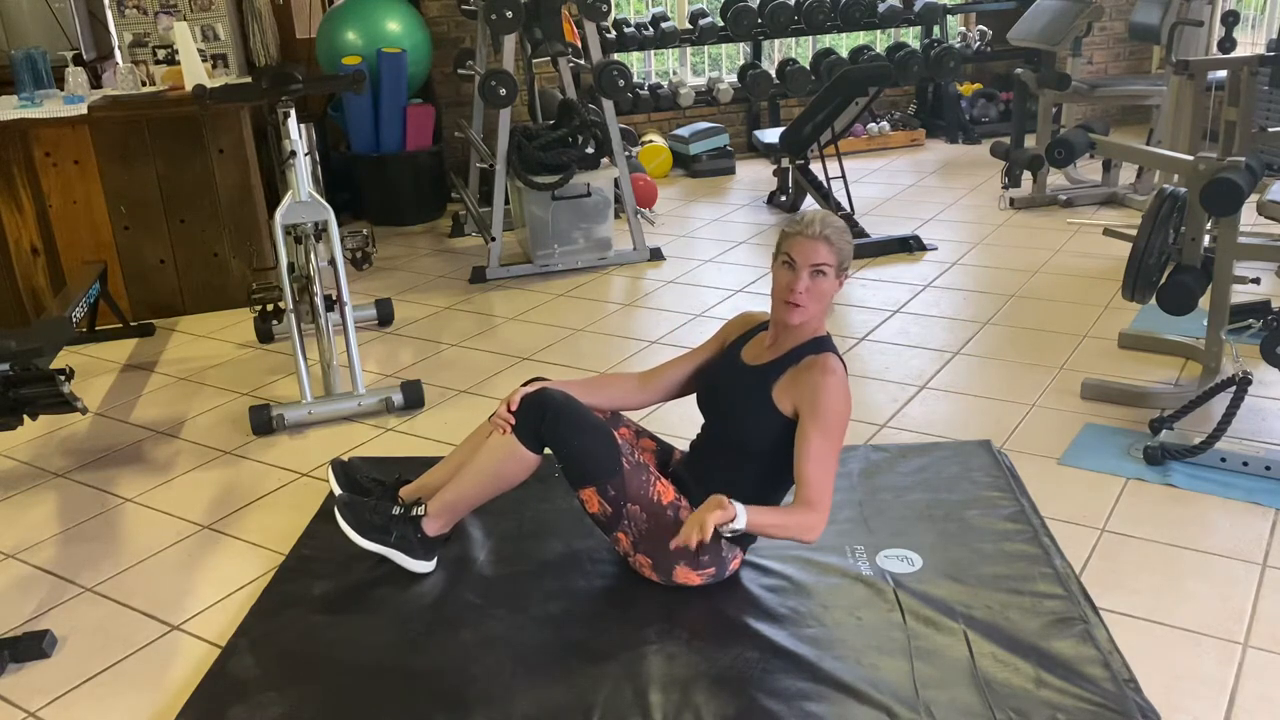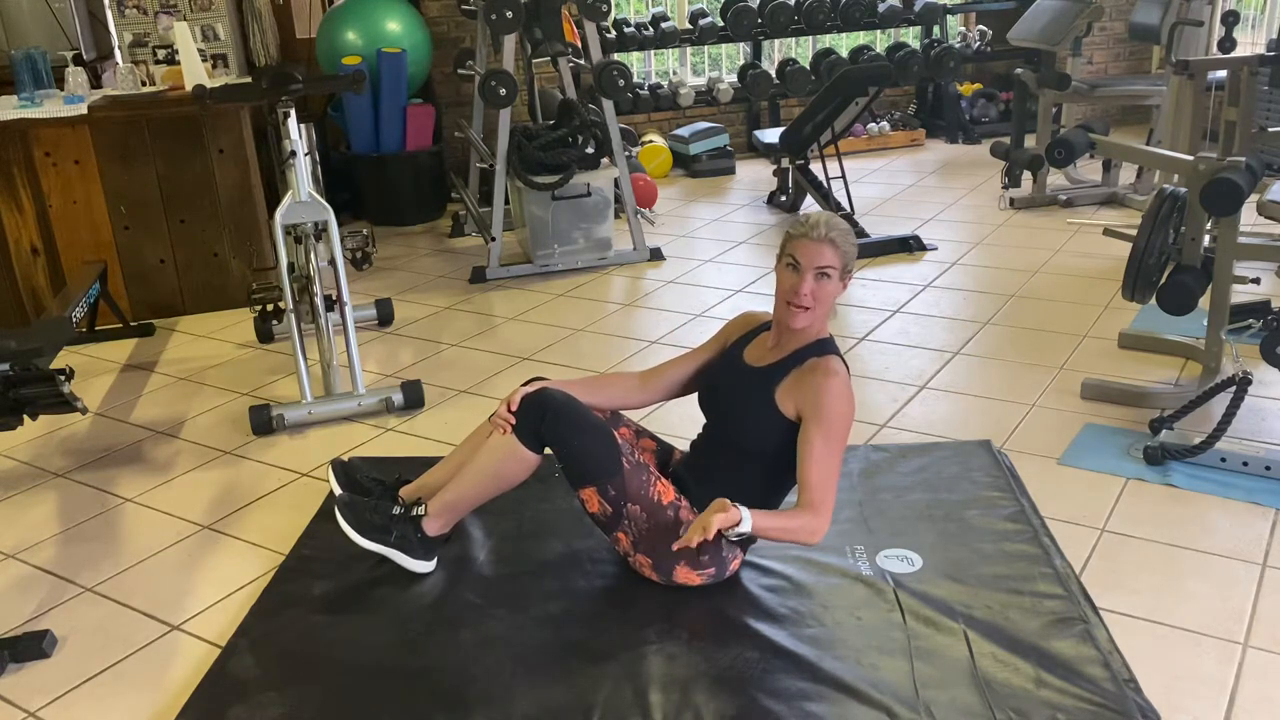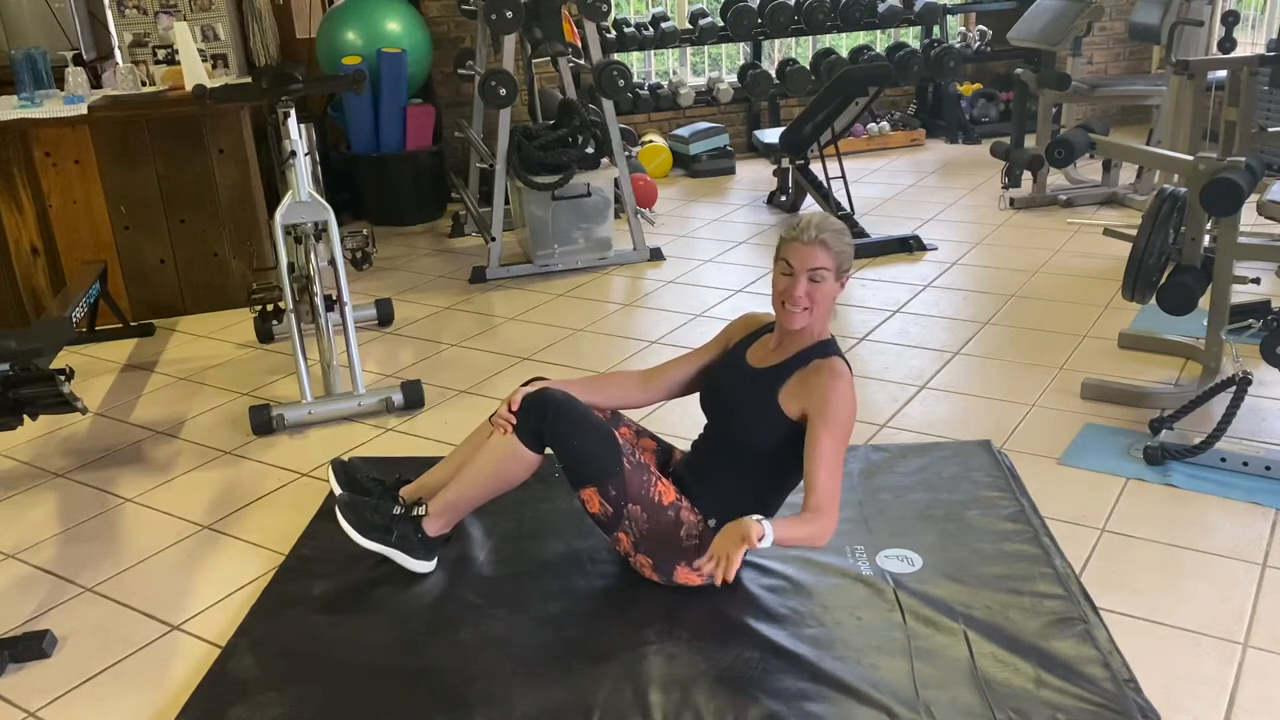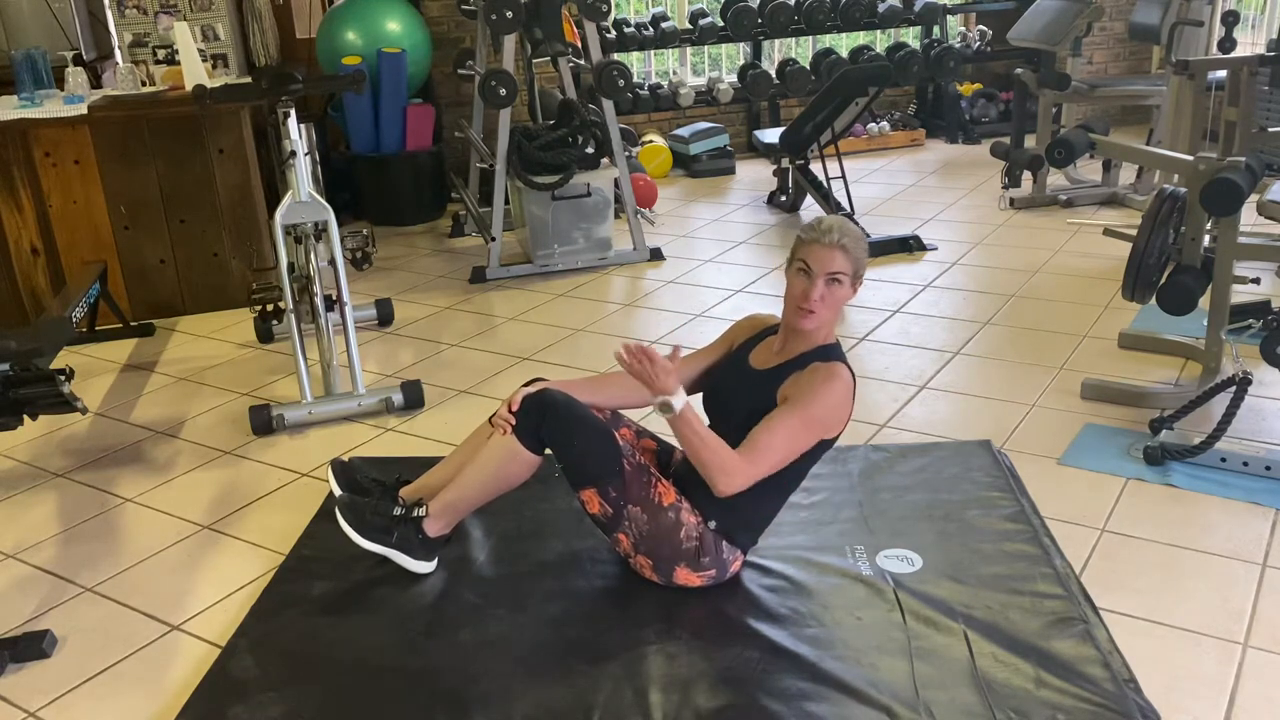
dt=0.5s
person 1, frame 1
left shoulder: (821, 377)
right shoulder: (749, 328)
left elbow: (811, 519)
right elbow: (646, 386)
left wrist: (728, 514)
right wrist: (547, 388)
left hip: (699, 545)
right hip: (686, 485)
left knee: (546, 414)
right knee: (539, 400)
left ankle: (422, 530)
right ankle: (405, 498)
person 1, frame 2
left shoulder: (824, 380)
right shoulder: (751, 328)
left elbow: (814, 521)
right elbow: (647, 385)
left wrist: (732, 518)
right wrist: (546, 388)
left hip: (697, 546)
right hip: (685, 487)
left knee: (545, 412)
right knee: (538, 398)
left ankle: (421, 530)
right ankle: (405, 498)
person 1, frame 3
left shoulder: (827, 380)
right shoulder: (752, 329)
left elbow: (820, 522)
right elbow: (649, 384)
left wrist: (753, 528)
right wrist: (547, 386)
left hip: (699, 542)
right hip: (684, 485)
left knee: (547, 413)
right knee: (538, 399)
left ankle: (422, 530)
right ankle: (406, 498)
person 1, frame 4
left shoulder: (829, 383)
right shoulder: (758, 331)
left elbow: (729, 476)
right elbow: (648, 387)
left wrist: (671, 398)
right wrist: (549, 386)
left hip: (700, 547)
right hip: (683, 488)
left knee: (545, 414)
right knee: (541, 398)
left ankle: (422, 532)
right ankle: (406, 500)
